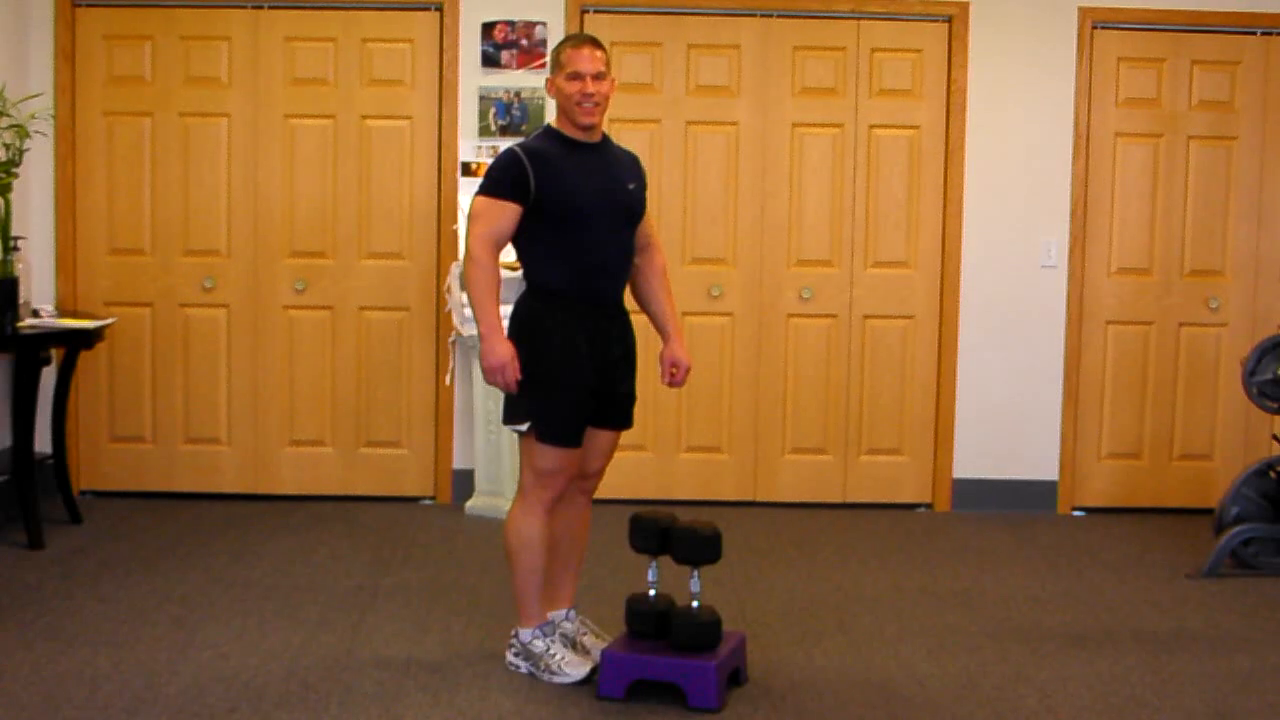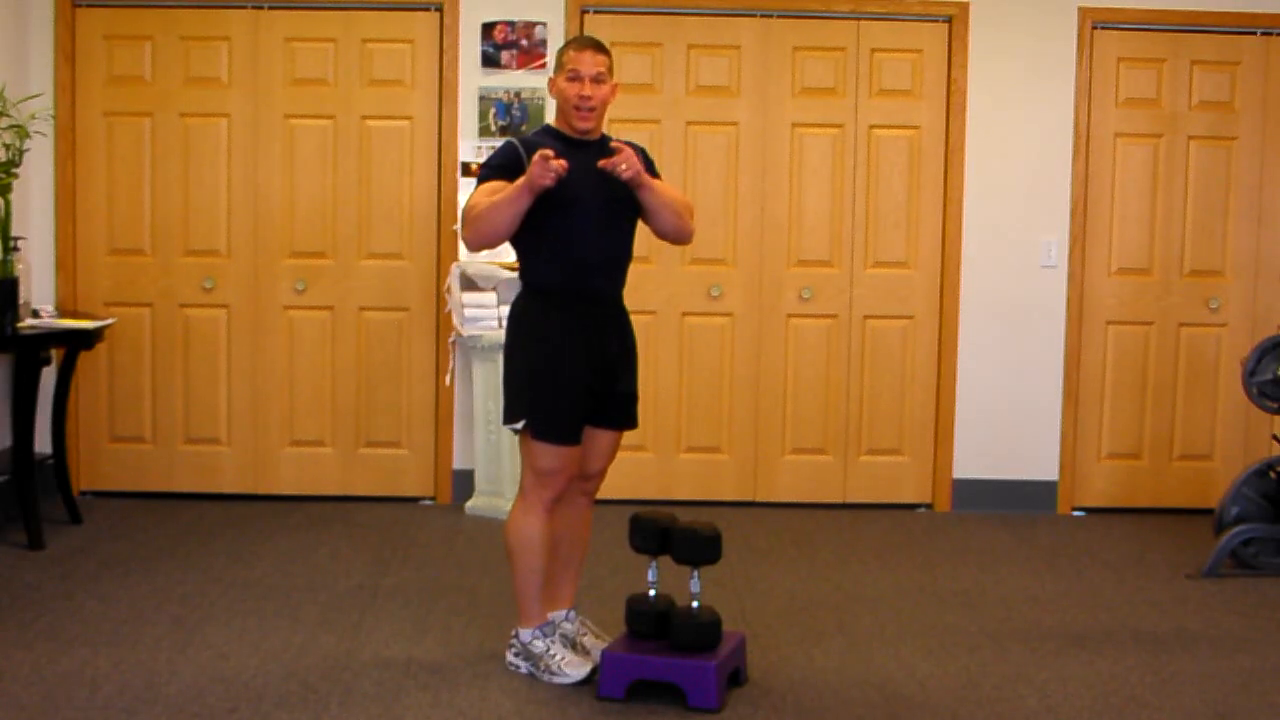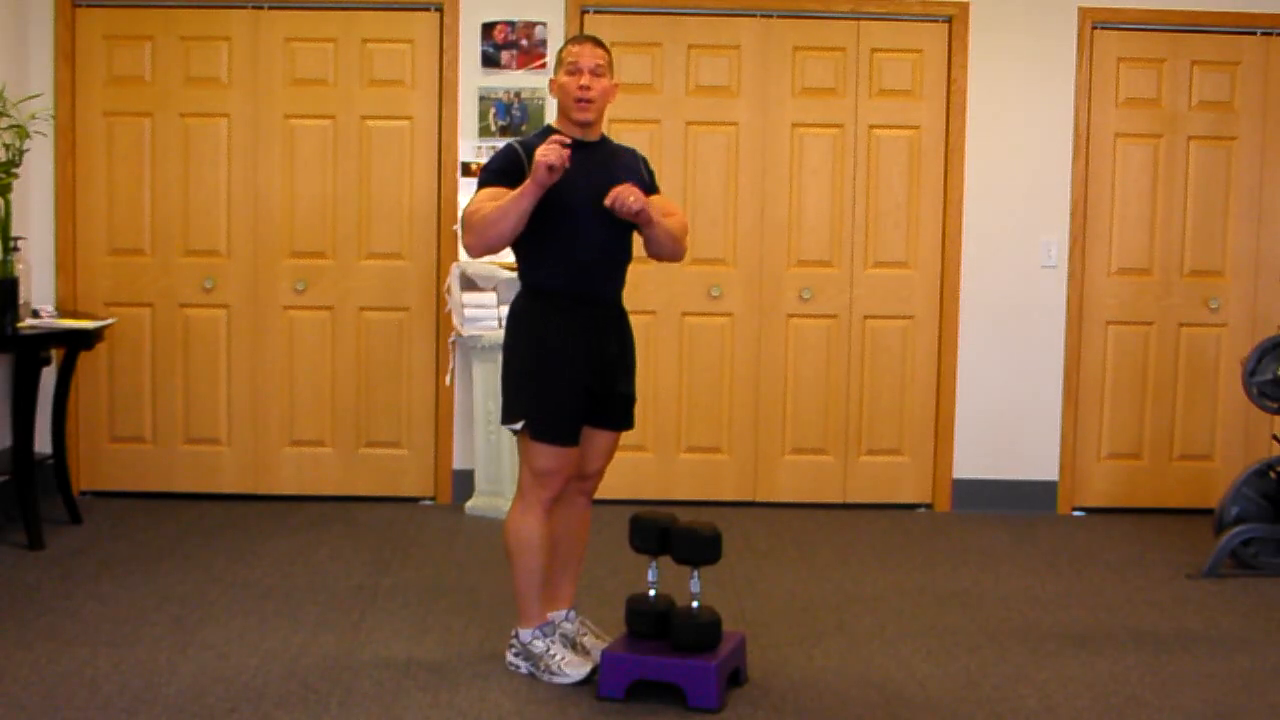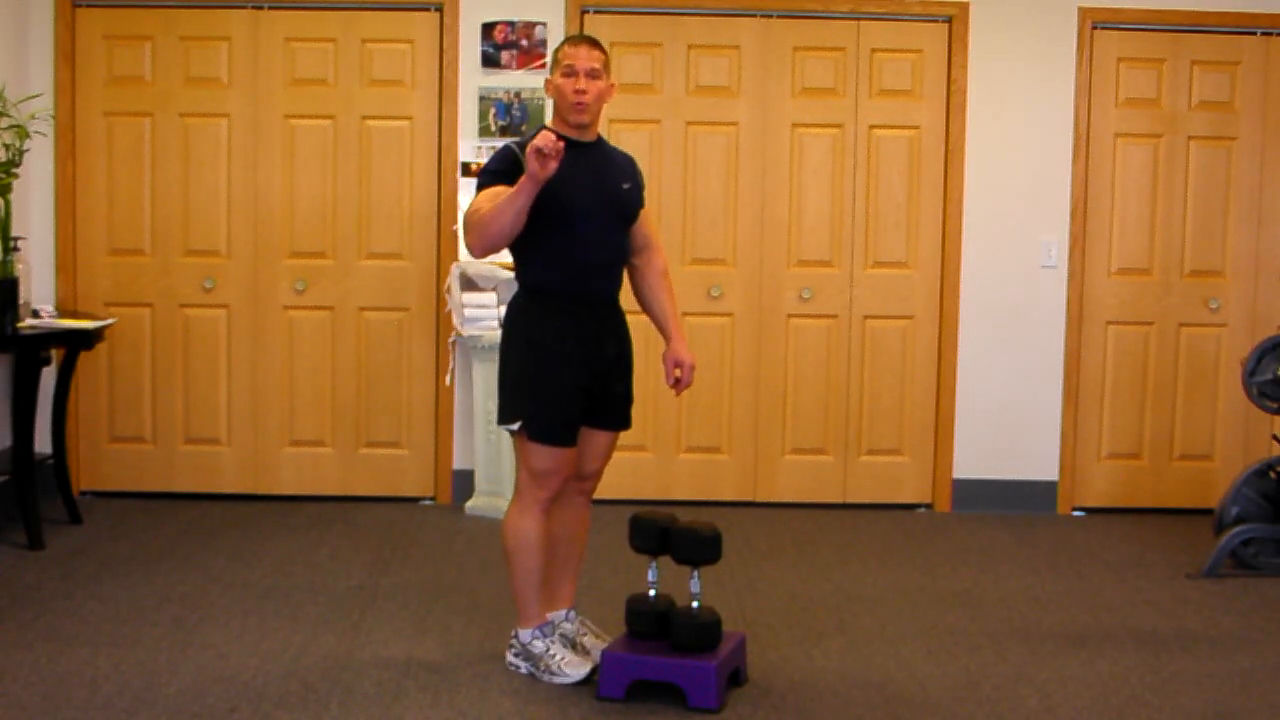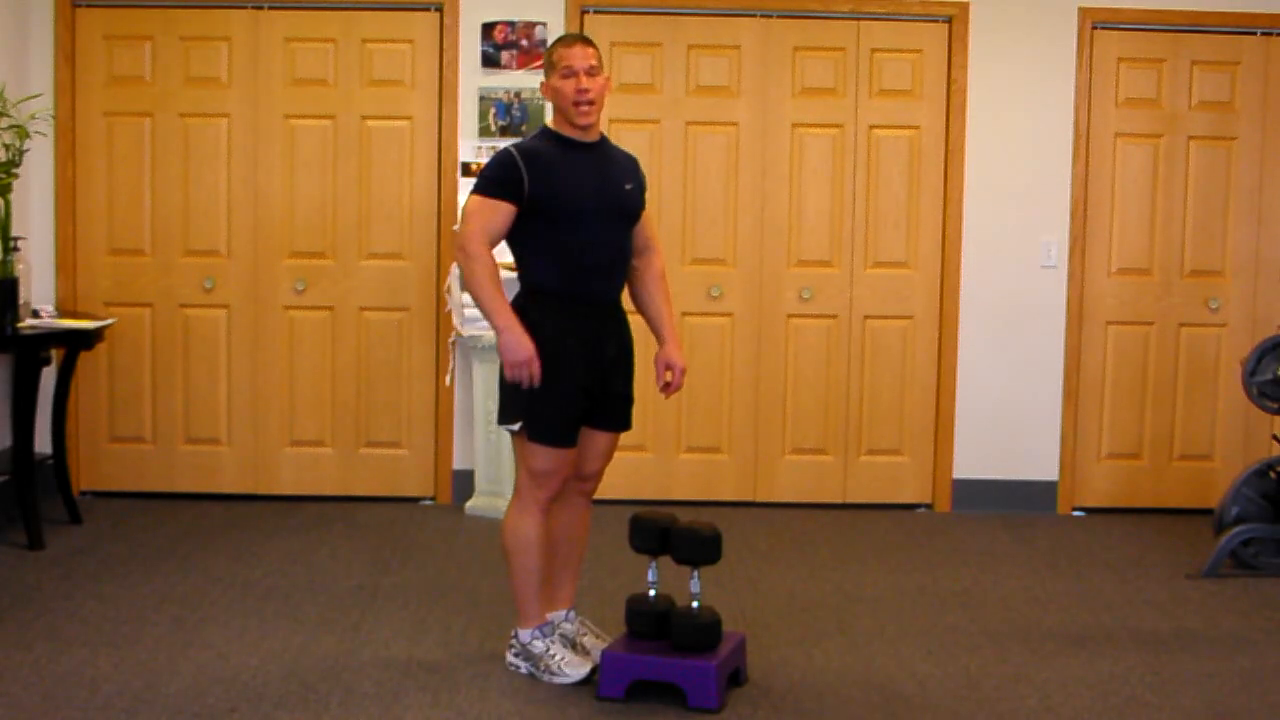
dt=1s
person 1, frame 1
left shoulder: (626, 165)
right shoulder: (525, 161)
left elbow: (647, 255)
right elbow: (480, 248)
left wrist: (672, 335)
right wrist: (493, 333)
left hip: (612, 332)
right hip: (551, 332)
left knee: (583, 483)
right knee: (544, 486)
left ankle: (562, 617)
right ankle: (528, 636)
person 1, frame 2
left shoulder: (630, 155)
right shoulder: (522, 151)
left elbow: (682, 228)
right elbow: (475, 233)
left wrist: (640, 181)
right wrist: (529, 184)
left hip: (610, 326)
right hip: (548, 326)
left knee: (585, 481)
right knee: (544, 484)
left ankle: (562, 615)
right ankle: (529, 635)
person 1, frame 3
left shoulder: (629, 162)
right shoulder: (521, 154)
left elbow: (675, 244)
right elbow: (476, 239)
left wrist: (646, 214)
right wrist: (536, 184)
left hip: (610, 328)
right hip: (547, 328)
left knee: (583, 483)
right knee: (542, 486)
left ankle: (563, 615)
right ankle: (529, 636)
person 1, frame 4
left shoulder: (622, 166)
right shoulder: (517, 157)
left elbow: (646, 254)
right elbow: (478, 240)
left wrist: (674, 335)
right wrist: (533, 179)
left hip: (606, 331)
right hip: (544, 331)
left knee: (581, 483)
right knee: (540, 487)
left ankle: (561, 615)
right ankle: (528, 635)
person 1, frame 5
left shoulder: (625, 167)
right shoulder: (521, 161)
left elbow: (645, 257)
right elbow: (473, 245)
left wrist: (669, 339)
right wrist: (508, 327)
left hip: (609, 333)
right hip: (548, 333)
left knee: (582, 483)
right knee: (541, 486)
left ankle: (562, 616)
right ankle: (528, 636)
